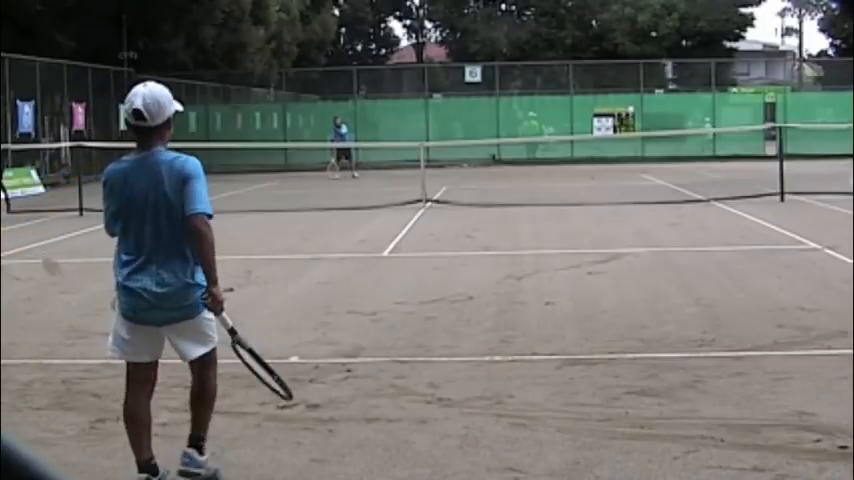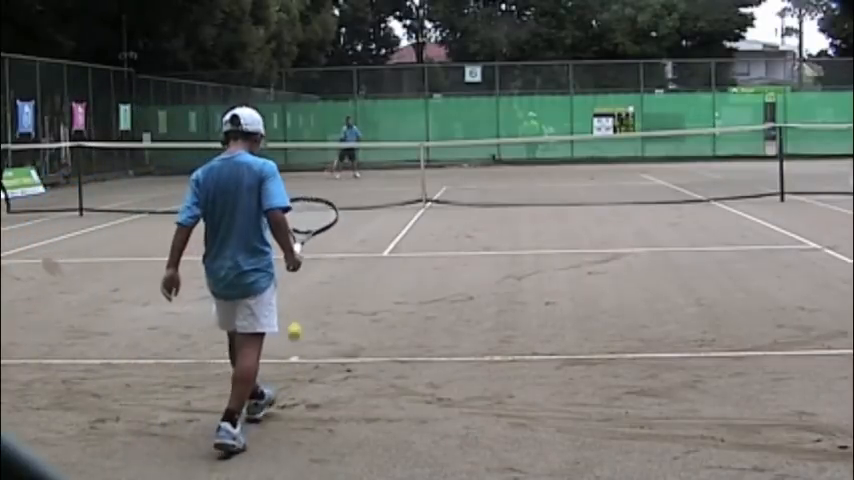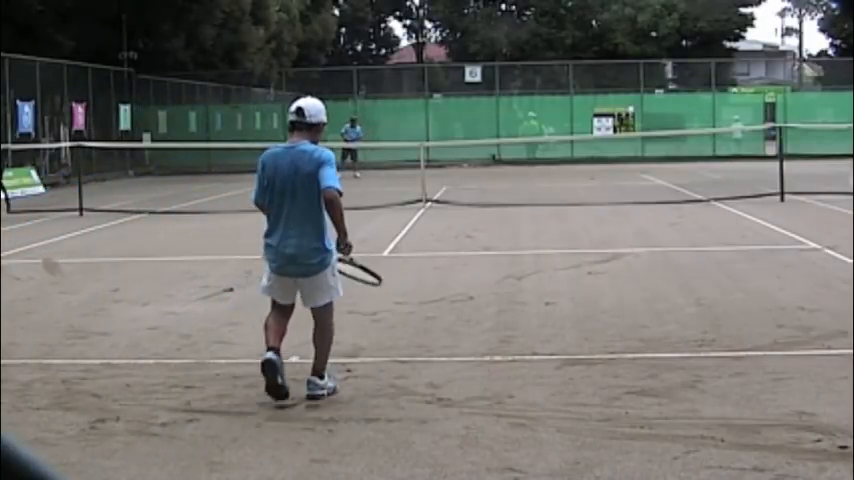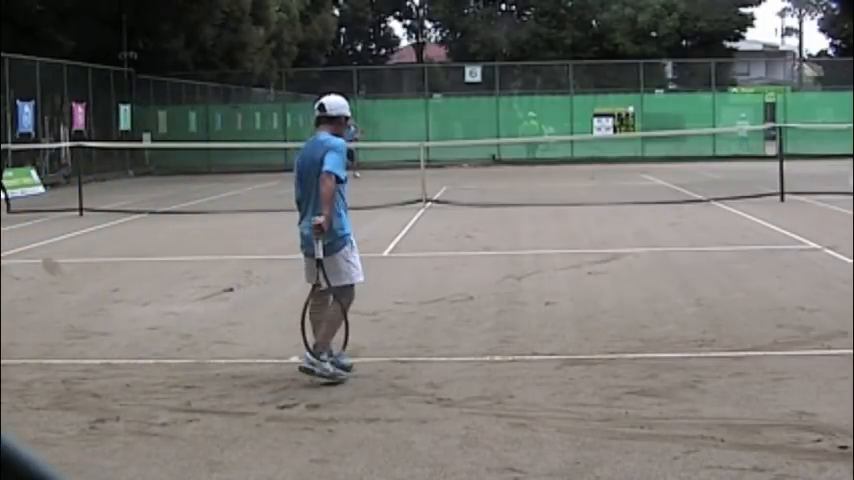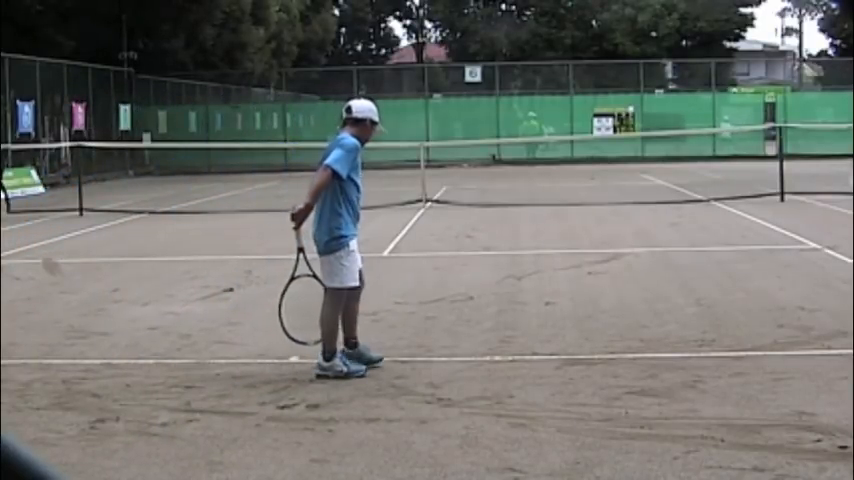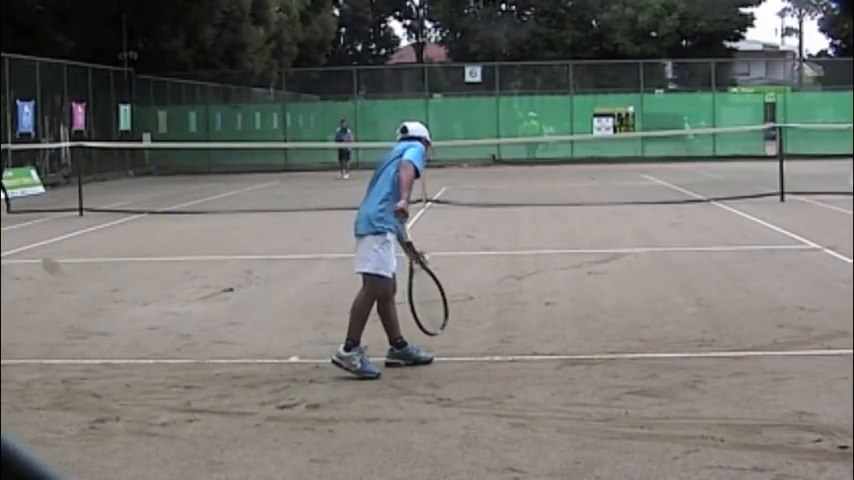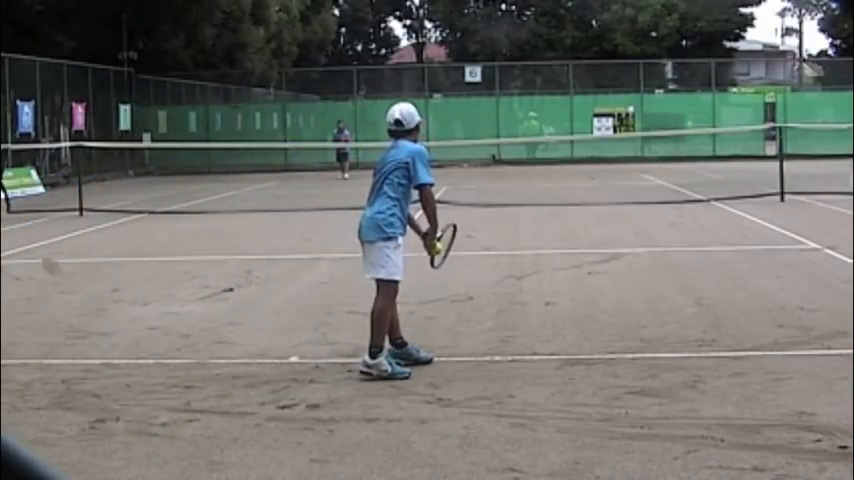
dt=0.7s
person 1, frame 1
left shoulder: (114, 174)
right shoulder: (186, 167)
left elbow: (114, 229)
right elbow: (198, 224)
right wrist: (213, 283)
left hip: (134, 297)
right hip: (182, 295)
left knee: (139, 385)
right knee: (204, 372)
person 1, frame 2
left shoulder: (202, 174)
right shoulder: (263, 169)
left elbow: (185, 223)
right elbow: (275, 216)
left wrist: (172, 268)
right wrist: (291, 254)
left hip: (219, 274)
right hip: (254, 273)
left knee: (237, 342)
right knee: (248, 351)
left ankle: (254, 397)
right ankle: (229, 425)
person 1, frame 3
left shoulder: (268, 158)
right shoulder: (322, 157)
left elbow: (261, 204)
right elbow: (331, 196)
right wrist: (342, 236)
left hip: (278, 252)
right hip: (315, 252)
left knee: (279, 312)
right knee: (322, 315)
left ankle: (272, 355)
right ankle: (318, 379)
person 1, frame 4
left shoulder: (304, 152)
right shoulder: (335, 145)
right elbow: (328, 178)
right wrist: (325, 215)
left hip: (310, 233)
right hip: (334, 234)
left knee: (320, 295)
right knee: (343, 294)
left ankle: (322, 354)
right ankle: (317, 354)
person 1, frame 5
left shoulder: (341, 144)
right shoulder: (349, 144)
left elbow: (326, 178)
right elbow: (324, 174)
right wrist: (307, 207)
left hip: (338, 232)
right hip: (338, 234)
left knee: (355, 285)
right knee: (337, 294)
left ankle: (352, 347)
right ankle: (329, 361)
person 1, frame 6
left shoulder: (399, 153)
right shoulder: (415, 148)
right elbow: (407, 169)
right wrist: (404, 199)
left hip: (379, 224)
right hip: (378, 224)
left knee: (387, 288)
right knee: (374, 286)
left ankle: (398, 347)
right ankle: (349, 350)
person 1, frame 7
left shoulder: (390, 154)
right shoulder: (416, 151)
right elbow: (426, 194)
left wrist: (420, 232)
right wrist: (433, 228)
left hip: (373, 226)
right hip: (385, 228)
left knee: (389, 290)
right knee: (387, 290)
left ankle: (398, 347)
right ankle: (374, 359)
